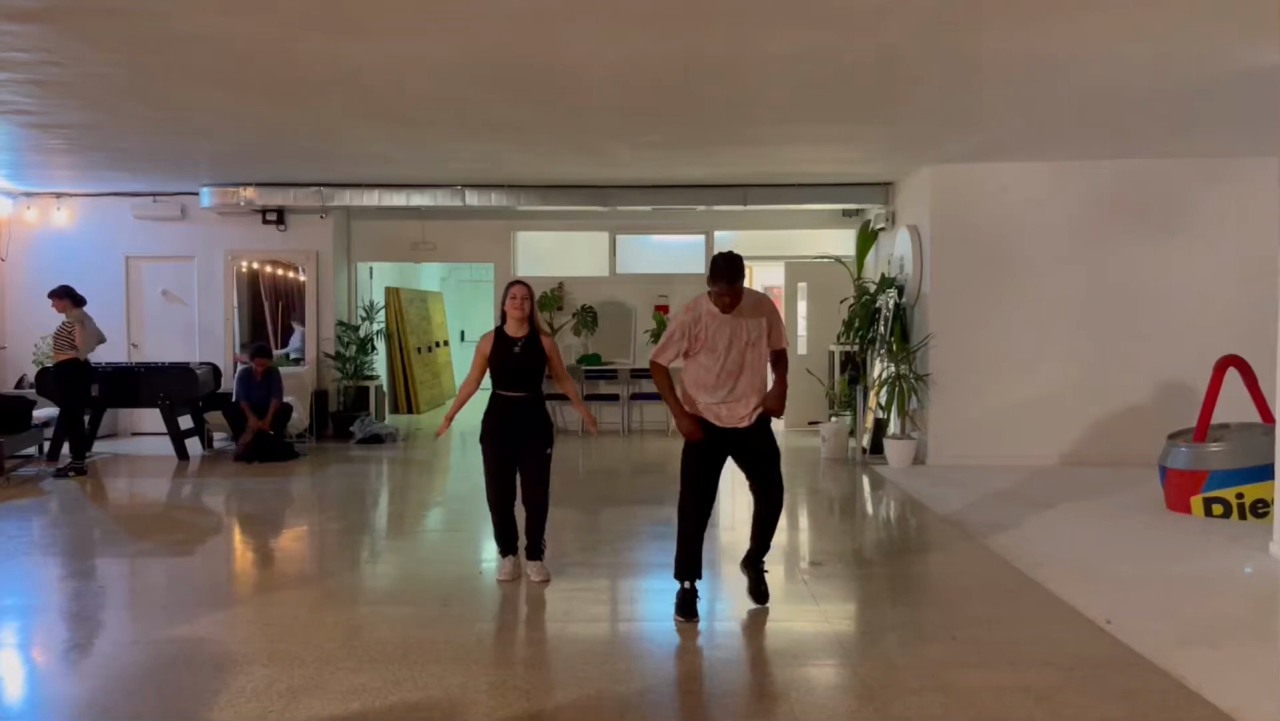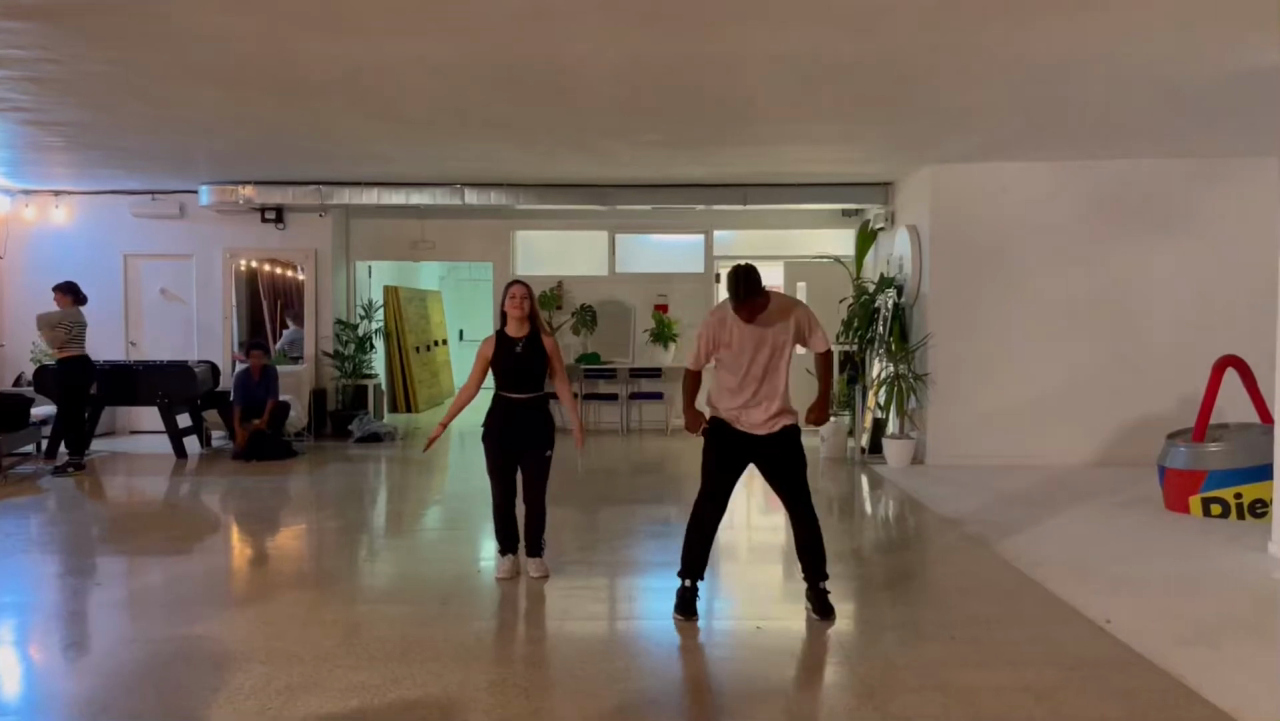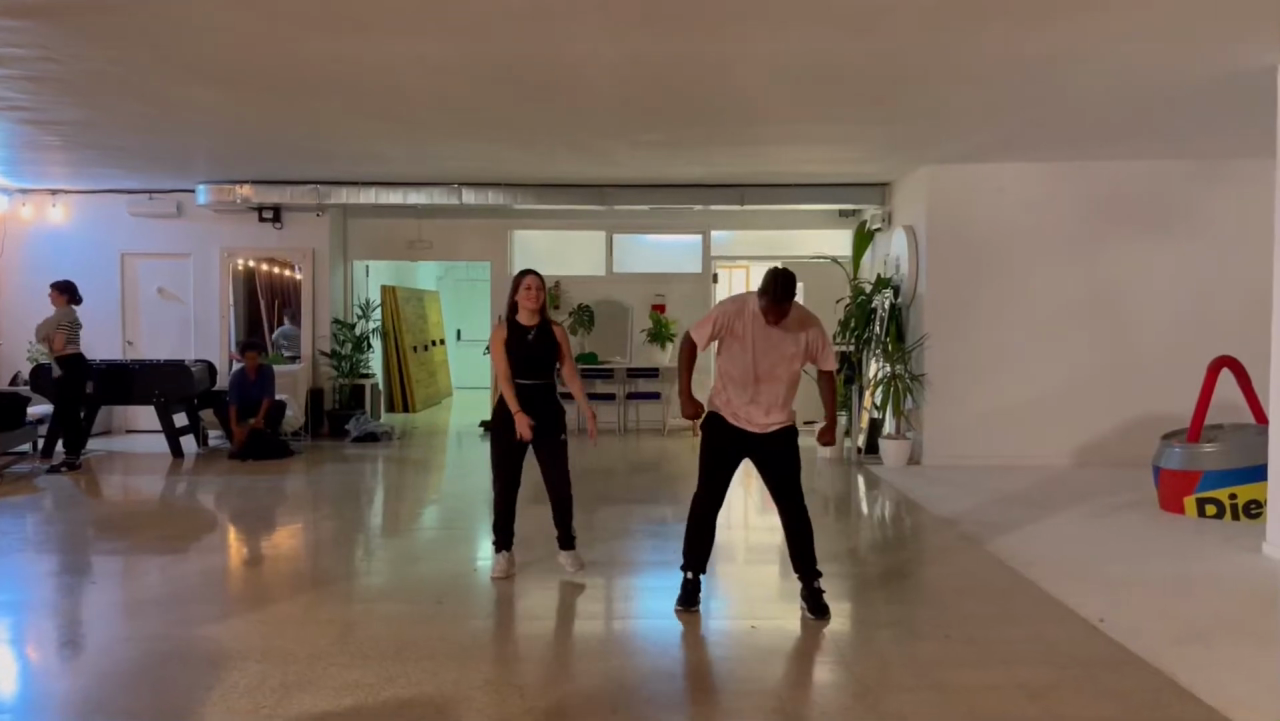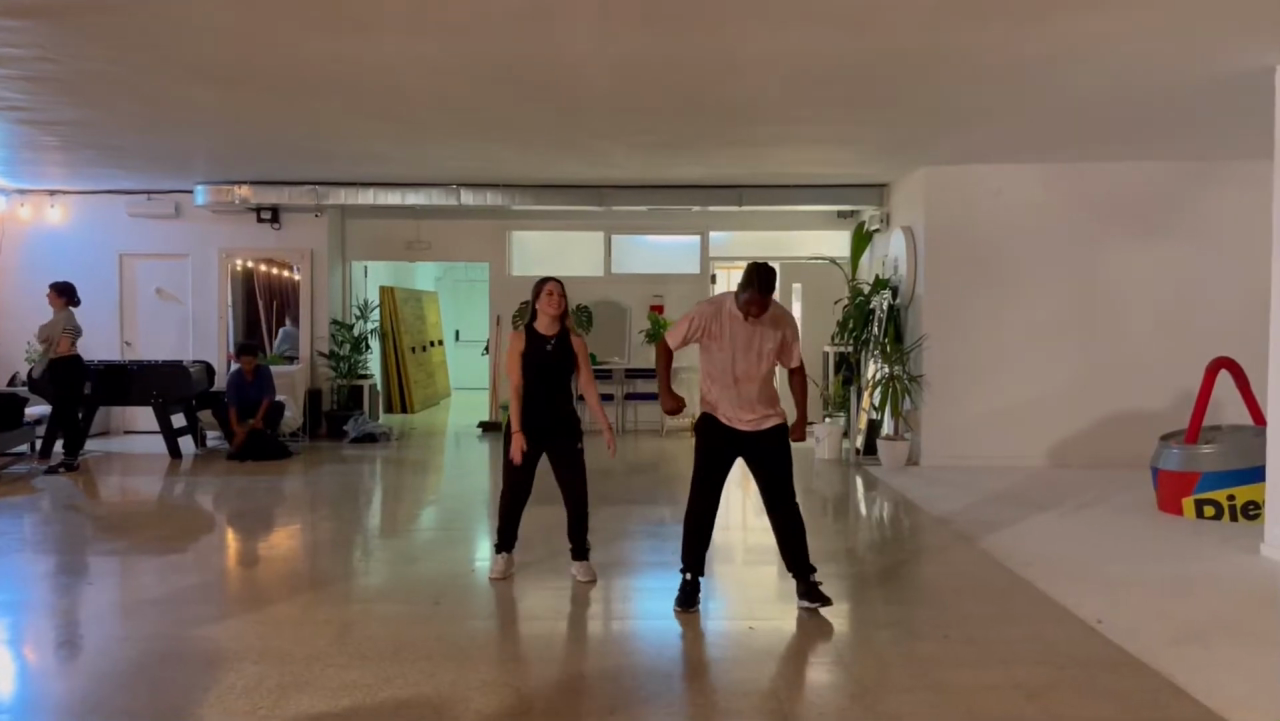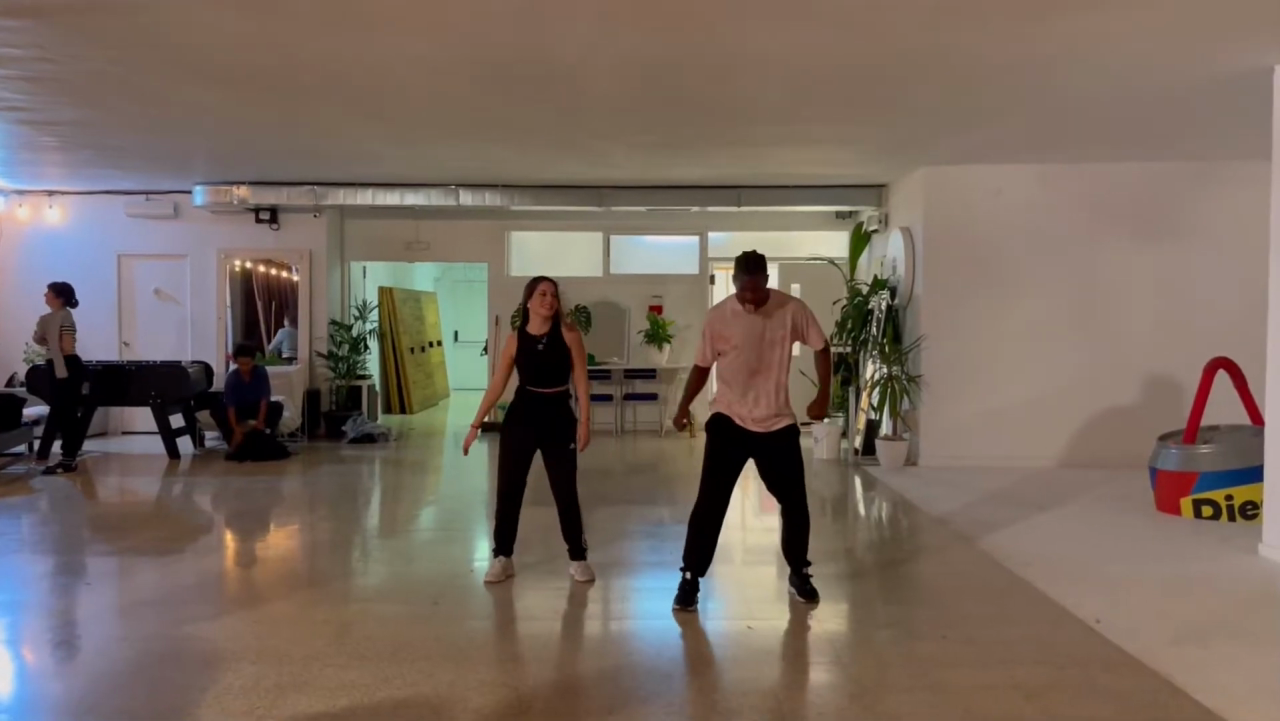
dt=0.3s
person 1, frame 1
left shoulder: (763, 307)
right shoulder: (691, 316)
left elbow: (778, 350)
right elbow: (658, 364)
left wrist: (780, 387)
right wrist: (679, 413)
left hip: (753, 420)
right hip: (705, 423)
left knee: (771, 495)
right knee: (695, 505)
left ankle: (754, 563)
right ankle: (686, 586)
person 1, frame 2
left shoulder: (793, 312)
right shoulder: (716, 320)
left elbow: (823, 351)
right elbow: (695, 367)
left wrist: (822, 398)
right wrist: (689, 407)
left hip: (778, 426)
right hip: (726, 425)
left knee: (800, 506)
right knee: (708, 505)
left ankle: (817, 586)
right ankle: (688, 584)
person 1, frame 3
left shoulder: (808, 325)
right shoulder: (732, 309)
left elbow: (826, 370)
right elbow: (690, 341)
left wrist: (831, 422)
right wrist: (685, 395)
left hip: (777, 428)
right hip: (725, 420)
left knee: (793, 506)
right knee: (706, 500)
left ankle: (810, 585)
right ankle: (691, 577)
person 1, frame 4
left shoulder: (783, 321)
right shoulder: (709, 312)
left elbow: (795, 368)
right elbow: (665, 345)
left wrist: (801, 418)
right wrist: (666, 390)
left hip: (767, 425)
right hip: (717, 422)
left knee: (783, 503)
right knee: (702, 501)
left ankle: (804, 581)
right ankle: (690, 579)
person 1, frame 5
left shoulder: (792, 309)
right shoulder: (718, 316)
left elbow: (821, 349)
right elbow: (702, 366)
left wrist: (823, 395)
right wrist: (683, 404)
left hip: (778, 423)
right hip: (728, 421)
left knee: (794, 501)
right knee: (711, 501)
left ankle: (798, 572)
right ankle: (690, 578)
person 2, frame 1
left shoulder: (544, 341)
right shoulder: (489, 340)
left elbow: (563, 380)
right elbow: (472, 381)
left wrist: (585, 413)
right wrist: (448, 417)
left hip: (535, 423)
right hip: (498, 423)
left knee: (537, 496)
right knee: (499, 496)
left ankle: (535, 558)
right ankle: (508, 555)
person 2, frame 2
left shoulder: (546, 341)
right shoulder: (491, 343)
left elbow: (561, 383)
right elbow: (471, 386)
left wrist: (576, 421)
right wrist: (444, 424)
left hip: (537, 423)
right hip: (501, 423)
left knee: (535, 496)
right knee: (503, 495)
left ankle: (535, 554)
right ankle: (507, 553)
person 2, frame 3
left shoulder: (555, 331)
right shoulder: (502, 331)
left elbow: (570, 374)
right elbow: (503, 377)
left wrist: (588, 412)
right wrist: (516, 414)
left hip: (548, 410)
right hip: (511, 411)
left knee: (559, 483)
right knee: (505, 485)
left ankle: (567, 547)
right ankle: (503, 551)
person 2, frame 4
left shoulder: (574, 340)
right shoulder: (520, 338)
left elbow: (587, 385)
right elbow: (515, 387)
left wrist: (605, 425)
right wrist: (515, 432)
left hip: (563, 420)
right hip: (527, 419)
left knee: (576, 492)
right knee: (514, 491)
left ankle: (580, 558)
right ankle: (503, 553)
person 2, frame 5
left shoulder: (569, 335)
right shoulder: (515, 341)
left elbow: (581, 380)
right elbow: (498, 385)
left wrist: (584, 420)
right wrist: (476, 424)
left hip: (559, 417)
right hip: (522, 416)
left knee: (565, 492)
right knee: (508, 490)
left ankle: (578, 558)
right ankle: (502, 557)
person 3, frame 1
left shoulder: (74, 321)
right shoulder: (72, 320)
left elbow: (82, 345)
right elbow: (92, 342)
left wrist: (78, 325)
left hip: (72, 371)
right hip: (69, 371)
left knee: (71, 417)
right knee: (70, 417)
left ankle: (79, 464)
right ankle: (77, 460)
person 3, frame 2
left shoulder: (67, 316)
right shoulder: (75, 315)
left elbow: (55, 342)
left wrist: (45, 329)
right wrist: (49, 330)
left hip: (72, 367)
right hip: (77, 366)
left knee: (68, 413)
right knee: (74, 413)
left ankle: (76, 459)
right ankle: (76, 458)
person 3, frame 3
left shoulder: (64, 315)
right shoulder: (67, 313)
left elbow: (58, 345)
left wrist: (45, 340)
right wrist: (48, 339)
left hip: (69, 366)
right hip: (71, 365)
left knee: (66, 412)
right knee: (69, 412)
left ankle: (72, 459)
right ankle: (73, 457)
person 3, frame 4
left shoulder: (66, 317)
right shoulder: (60, 316)
left elbow: (63, 349)
left wrist: (46, 344)
right wrist: (45, 341)
left hip: (68, 368)
right hip: (61, 368)
left knee: (66, 413)
right knee: (62, 413)
left ankle: (70, 460)
right ankle: (70, 457)
person 3, frame 5
left shoulder: (64, 317)
right shoulder: (54, 316)
left elbow: (67, 346)
left wrist: (47, 340)
right wrist: (41, 338)
left hip: (67, 369)
right hip: (60, 369)
left knee: (66, 414)
right knee: (61, 413)
left ankle: (68, 461)
right ankle: (68, 458)
